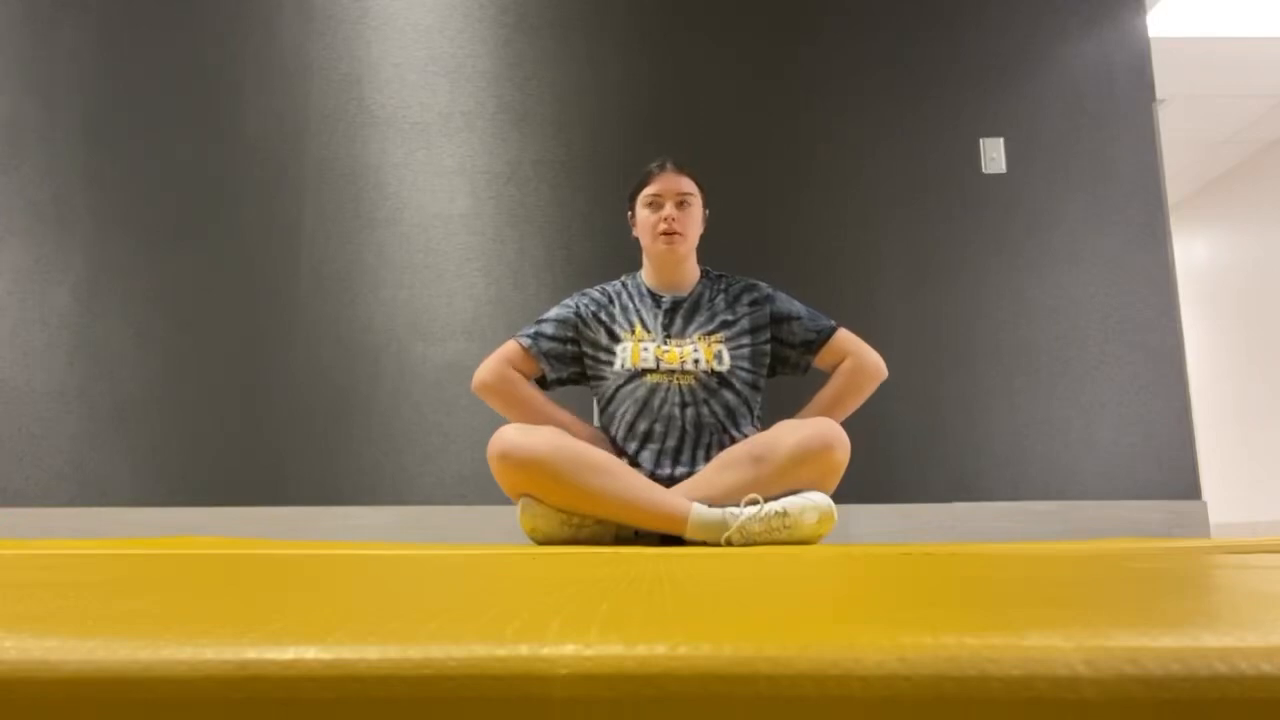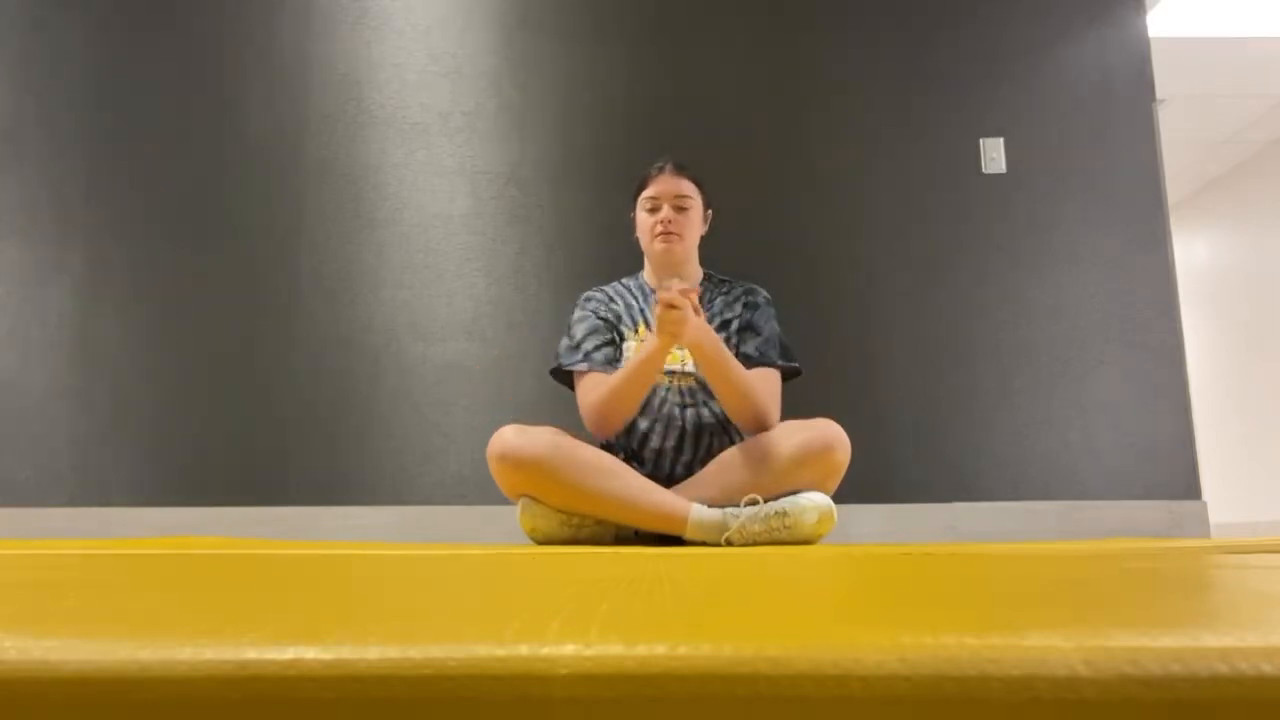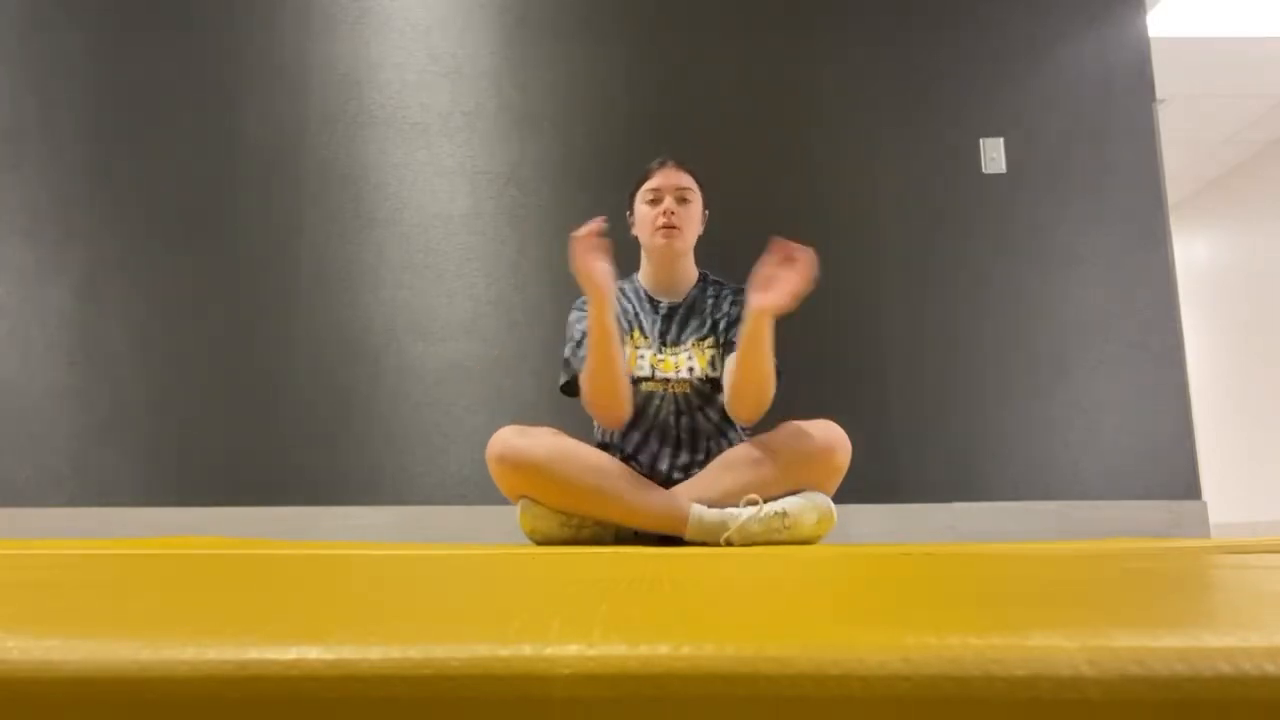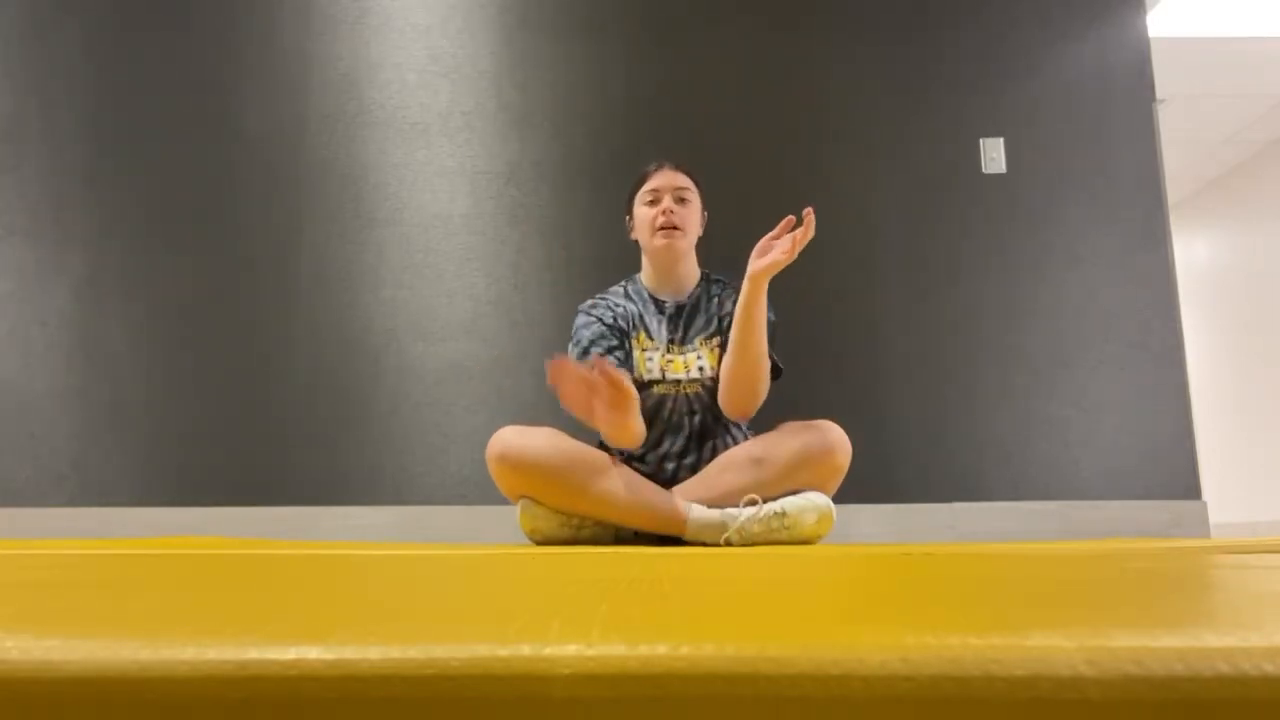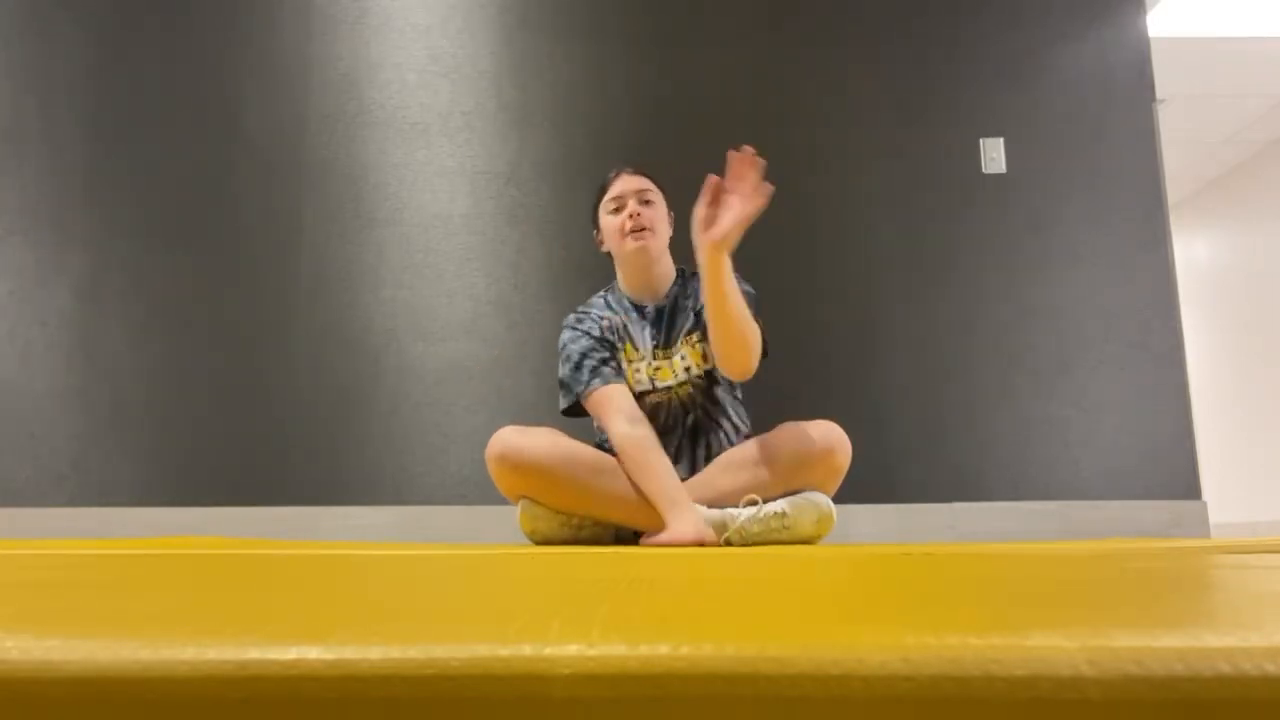
dt=1s
person 1, frame 1
left shoulder: (754, 304)
right shoulder: (594, 310)
left elbow: (865, 364)
right elbow: (492, 375)
left wrist: (785, 446)
right wrist: (584, 438)
left hip: (730, 490)
right hip: (619, 493)
left knee: (828, 442)
right knee: (510, 445)
left ankle: (615, 521)
right ankle: (721, 523)
person 1, frame 2
left shoulder: (748, 304)
right shoulder: (600, 305)
left elbow: (761, 418)
right elbow: (601, 421)
left wrist: (697, 335)
right wrist: (660, 339)
left hip: (726, 482)
right hip: (621, 485)
left knee: (827, 441)
right knee: (510, 445)
left ankle: (612, 521)
right ankle: (720, 523)
person 1, frame 3
left shoulder: (735, 304)
right shoulder: (592, 309)
left elbow: (746, 411)
right elbow: (610, 416)
left wrist: (759, 317)
right wrist: (600, 303)
right hip: (622, 486)
left knee: (827, 442)
right knee: (509, 447)
left ankle: (597, 522)
right ankle: (721, 524)
person 1, frame 4
left shoulder: (734, 303)
right shoulder: (600, 314)
left elbow: (740, 406)
right elbow: (627, 432)
left wrist: (756, 280)
right wrist: (619, 415)
right hip: (631, 488)
left knee: (828, 442)
right knee: (509, 447)
left ankle: (607, 521)
right ankle: (722, 524)
person 1, frame 5
left shoulder: (721, 292)
right shoulder: (584, 328)
left elbow: (740, 366)
right elbow: (624, 424)
left wrist: (714, 252)
right wrist: (677, 511)
right hip: (631, 489)
left knee: (829, 442)
right knee: (508, 447)
left ankle: (604, 520)
right ankle: (727, 521)
